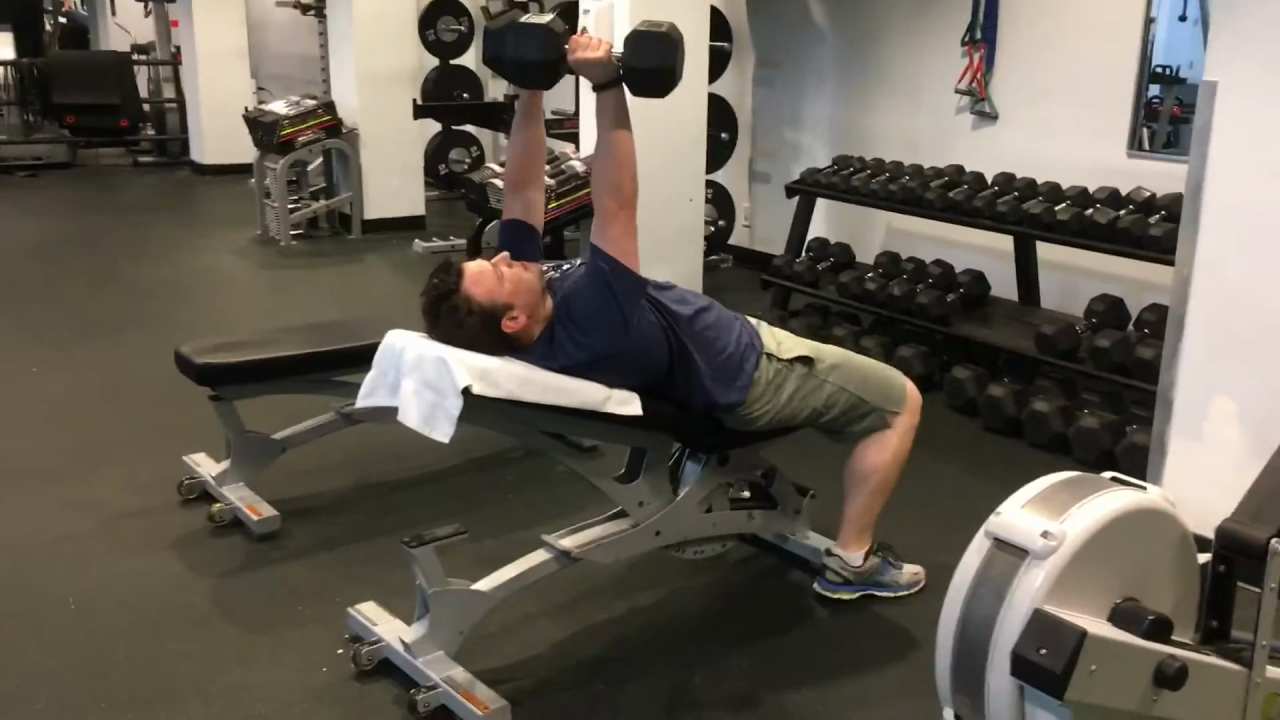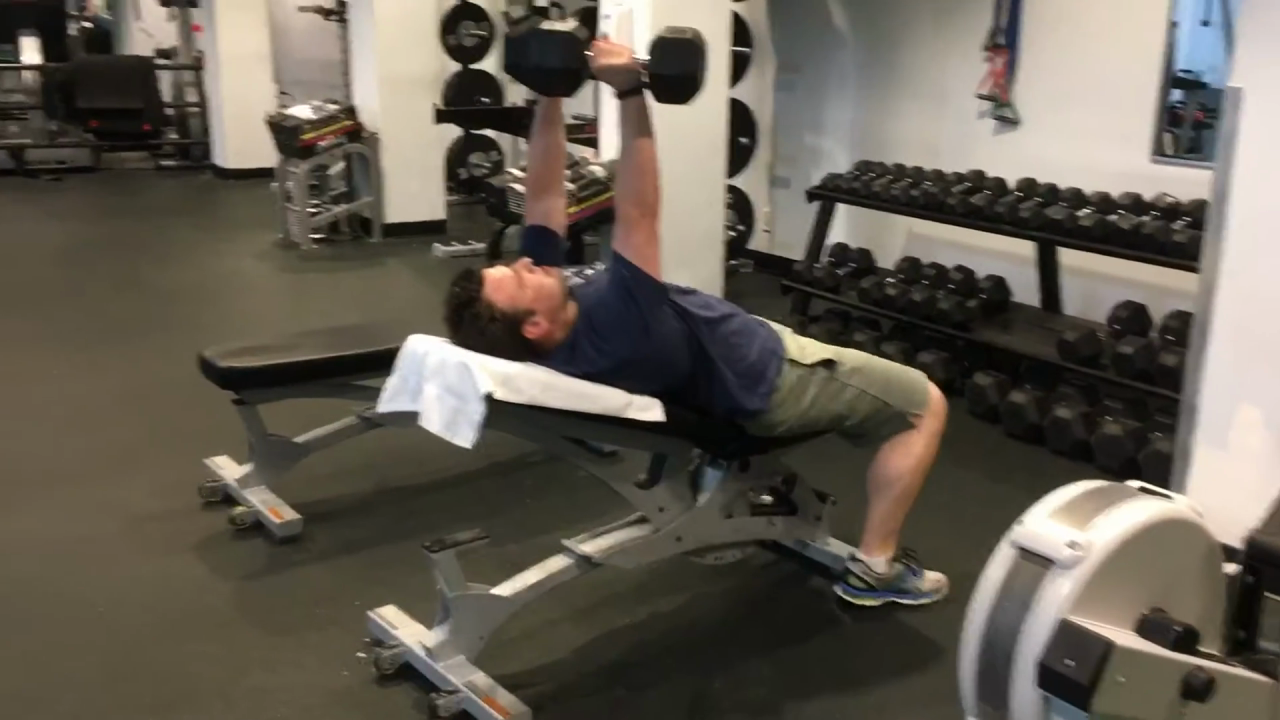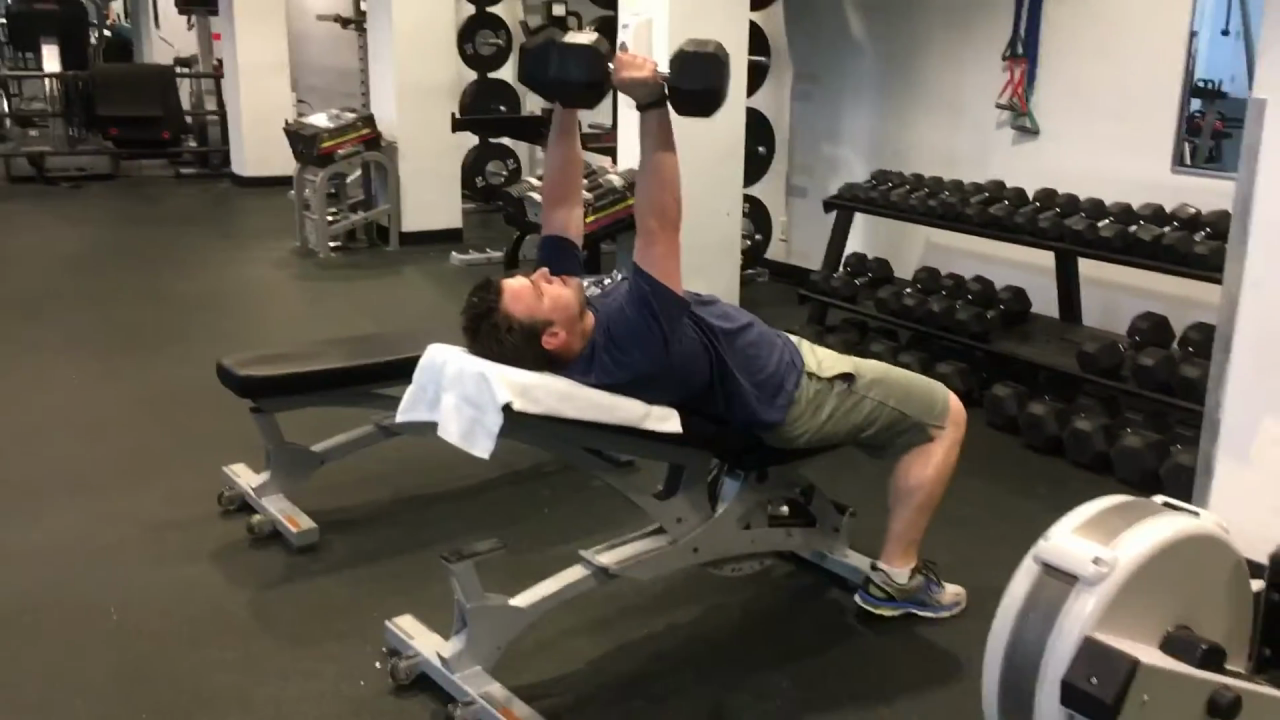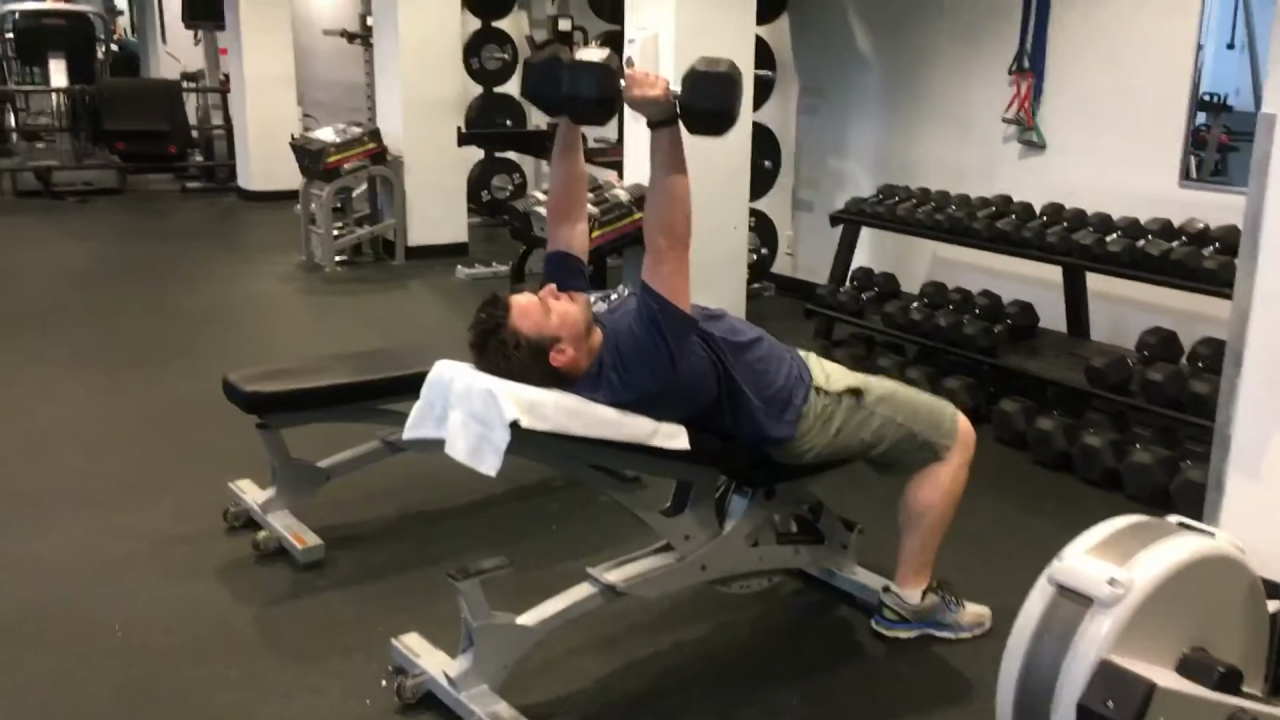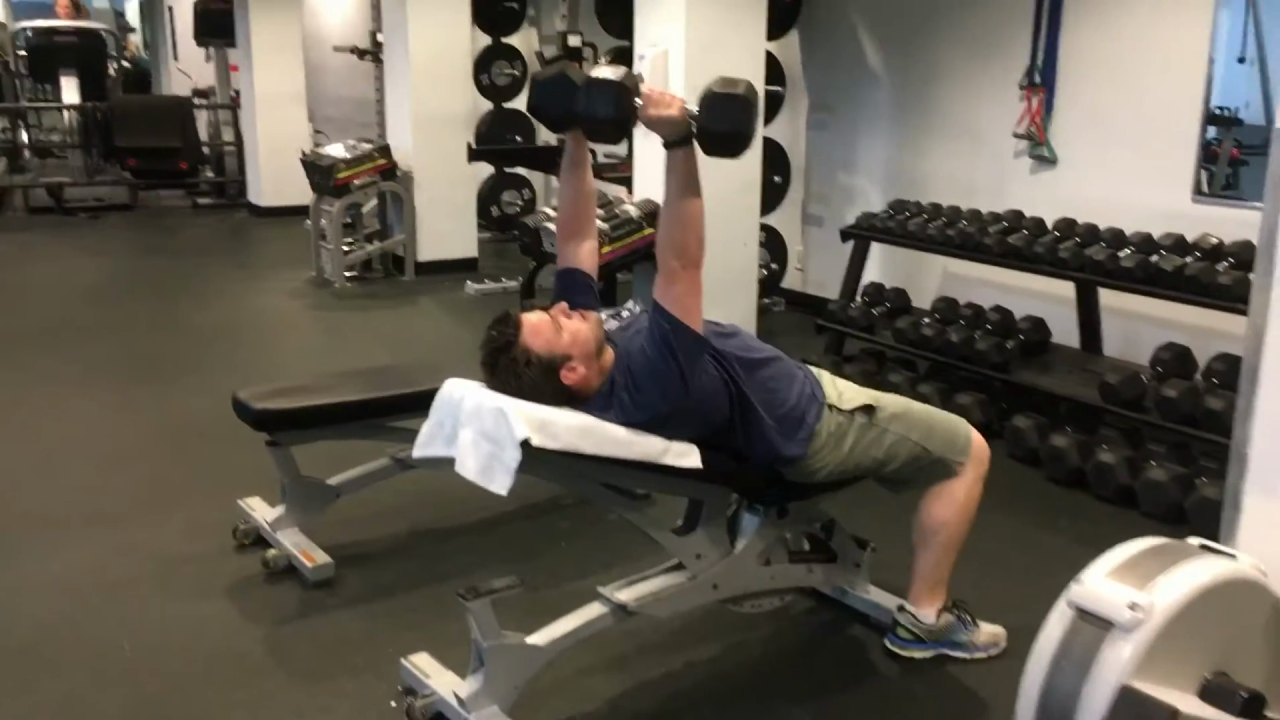
dt=0.1s
person 1, frame 1
right shoulder: (591, 334)
left elbow: (523, 190)
right elbow: (616, 208)
left wrist: (530, 90)
right wrist: (606, 84)
left hip: (721, 341)
right hip: (746, 376)
right knee: (900, 402)
right ankle: (850, 560)
person 1, frame 2
left shoulder: (535, 294)
right shoulder: (611, 340)
left elbow: (544, 195)
right elbow: (637, 216)
left wrist: (549, 94)
right wrist: (630, 91)
left hip: (743, 347)
right hip: (769, 380)
right knee: (925, 404)
right ankle: (875, 566)
person 1, frame 3
left shoulder: (556, 304)
right shoulder: (629, 353)
left elbow: (561, 205)
right elbow: (659, 230)
left wrist: (565, 104)
right wrist: (651, 104)
left hip: (761, 357)
right hip: (786, 391)
right knee: (945, 415)
right ankle: (896, 577)
person 1, frame 4
left shoulder: (567, 323)
right shoulder: (636, 369)
left elbow: (567, 222)
right elbow: (667, 245)
left wrist: (569, 120)
right wrist: (663, 121)
right hip: (795, 406)
right knee: (953, 434)
right ankle: (910, 598)
person 1, frame 5
left shoulder: (581, 341)
right shoulder: (647, 390)
left elbow: (576, 239)
right elbow: (680, 266)
left wrist: (576, 137)
right wrist: (678, 141)
right hip: (807, 424)
right knee: (967, 451)
right ankle: (924, 617)
